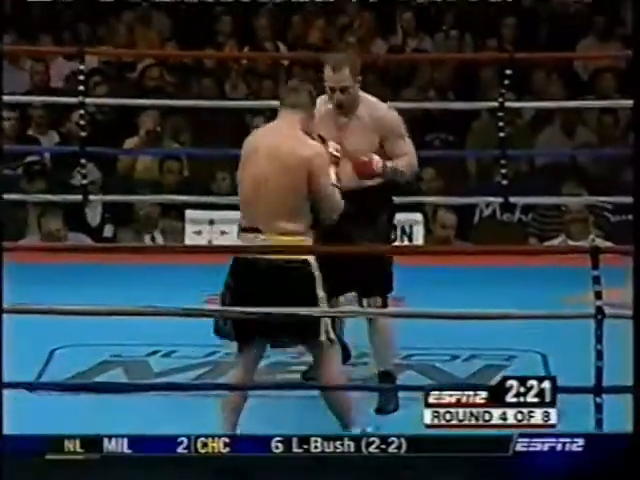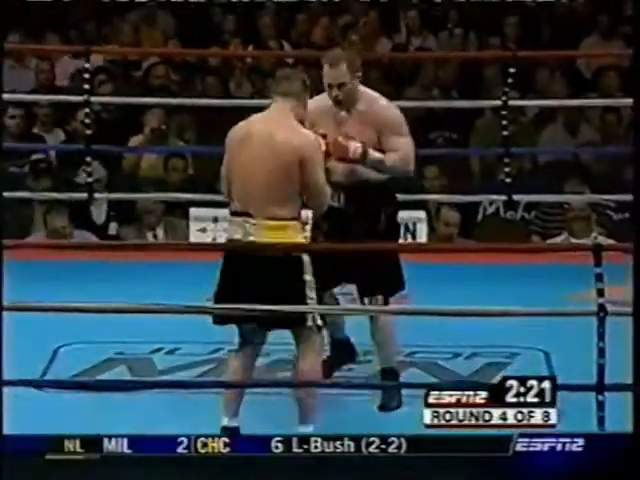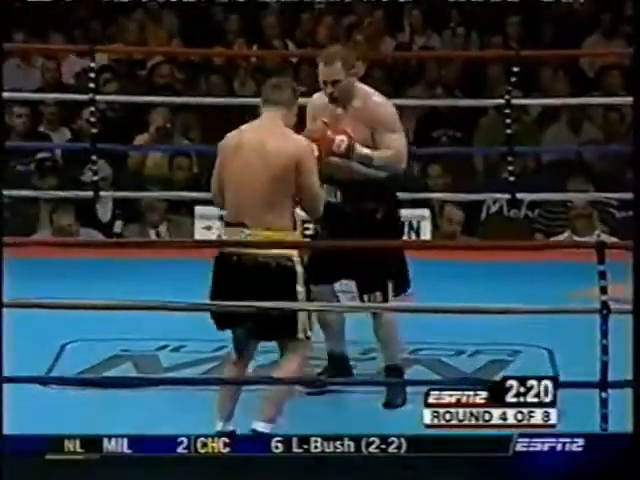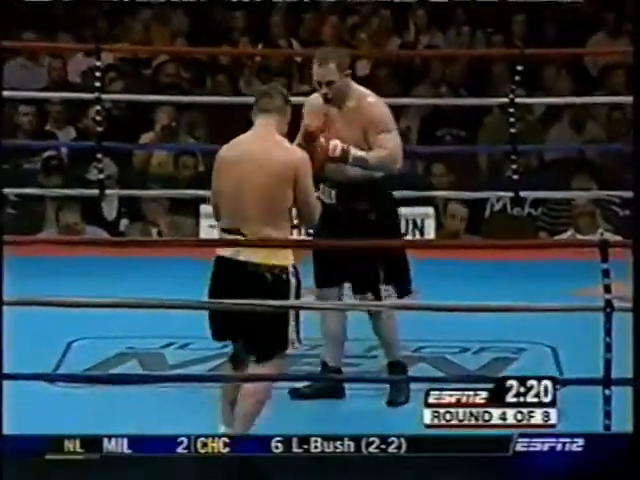
dt=0.1s
person 1, frame 1
left shoulder: (383, 116)
right shoulder: (312, 113)
left elbow: (409, 163)
left wrist: (384, 169)
left hip: (370, 209)
left knee: (374, 300)
right knee: (322, 291)
left ankle: (387, 380)
person 1, frame 2
left shoulder: (383, 111)
right shoulder: (316, 108)
left elbow: (406, 163)
left wrist: (366, 156)
left hip: (372, 206)
right hip: (332, 203)
left knee: (377, 299)
right knee: (318, 282)
left ankle: (390, 377)
right ankle: (339, 344)
person 1, frame 3
left shoulder: (378, 108)
right shoulder: (316, 105)
left elbow: (398, 160)
left wrist: (353, 151)
left hip: (372, 203)
right hip: (334, 199)
left knee: (377, 296)
right knee: (317, 282)
left ankle: (394, 374)
right ankle: (337, 360)
person 1, frame 4
left shoulder: (372, 108)
right shoulder: (313, 106)
left elbow: (392, 159)
left wrist: (347, 153)
right wrist: (306, 142)
left hip: (368, 203)
right hip: (332, 201)
left knee: (374, 295)
right knee: (326, 291)
left ankle: (396, 368)
right ankle: (332, 375)
person 2, frame 1
left shoulder: (250, 143)
right shoulder: (312, 151)
right elbow: (331, 212)
right wrist: (330, 176)
left hip: (247, 259)
right hip: (291, 261)
left knee: (248, 353)
right knee: (325, 352)
left ankle: (227, 435)
right ankle: (353, 434)
person 2, frame 2
left shoulder: (237, 132)
right shoulder: (305, 140)
right elbow: (319, 204)
left hip: (240, 243)
right hip: (282, 247)
left knee: (248, 340)
right knee: (310, 340)
left ankle: (229, 423)
right ankle: (308, 428)
person 2, frame 3
left shoulder: (229, 142)
right shoulder: (299, 147)
right elbow: (315, 208)
left hip: (232, 253)
right hip: (275, 256)
left knee: (242, 345)
right knee: (295, 348)
left ankle: (223, 426)
right ankle: (264, 427)
person 2, frame 4
left shoulder: (225, 153)
right shoulder: (294, 157)
left elbow: (217, 212)
right elbow: (311, 218)
left hip: (228, 261)
right hip: (270, 265)
left knee: (242, 353)
right knee: (269, 361)
left ankle: (228, 431)
right ankle: (236, 438)
